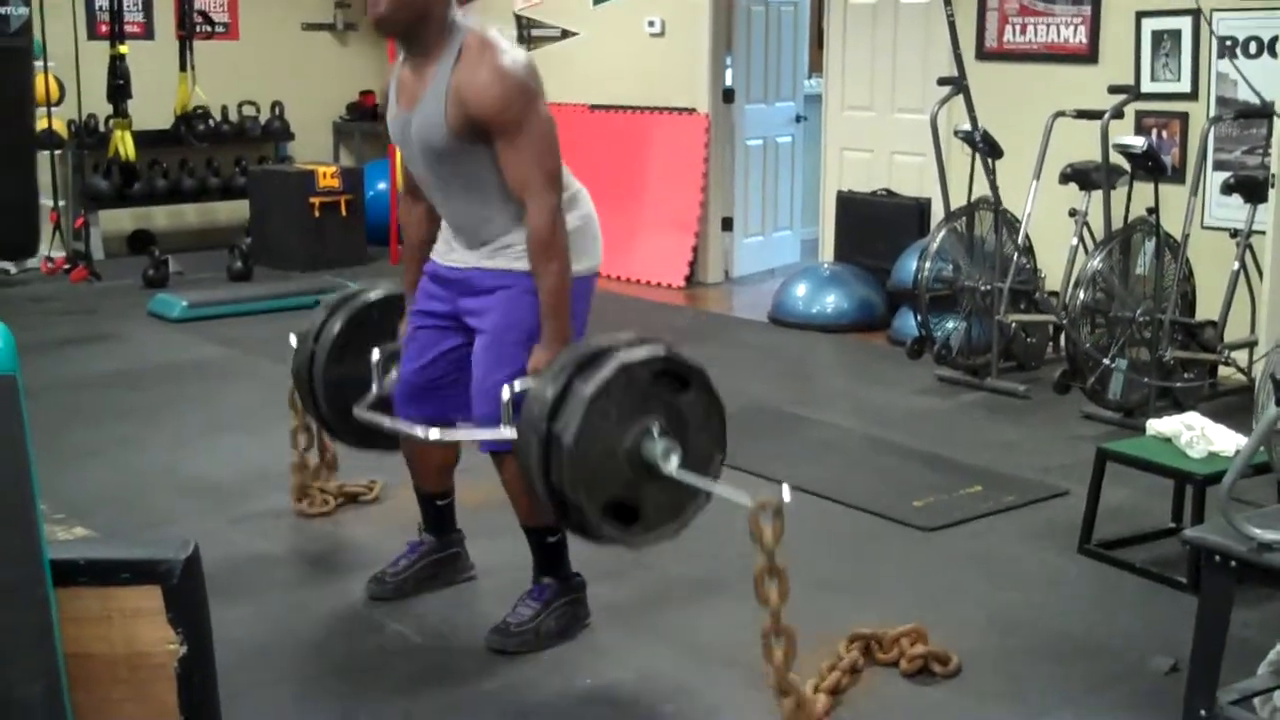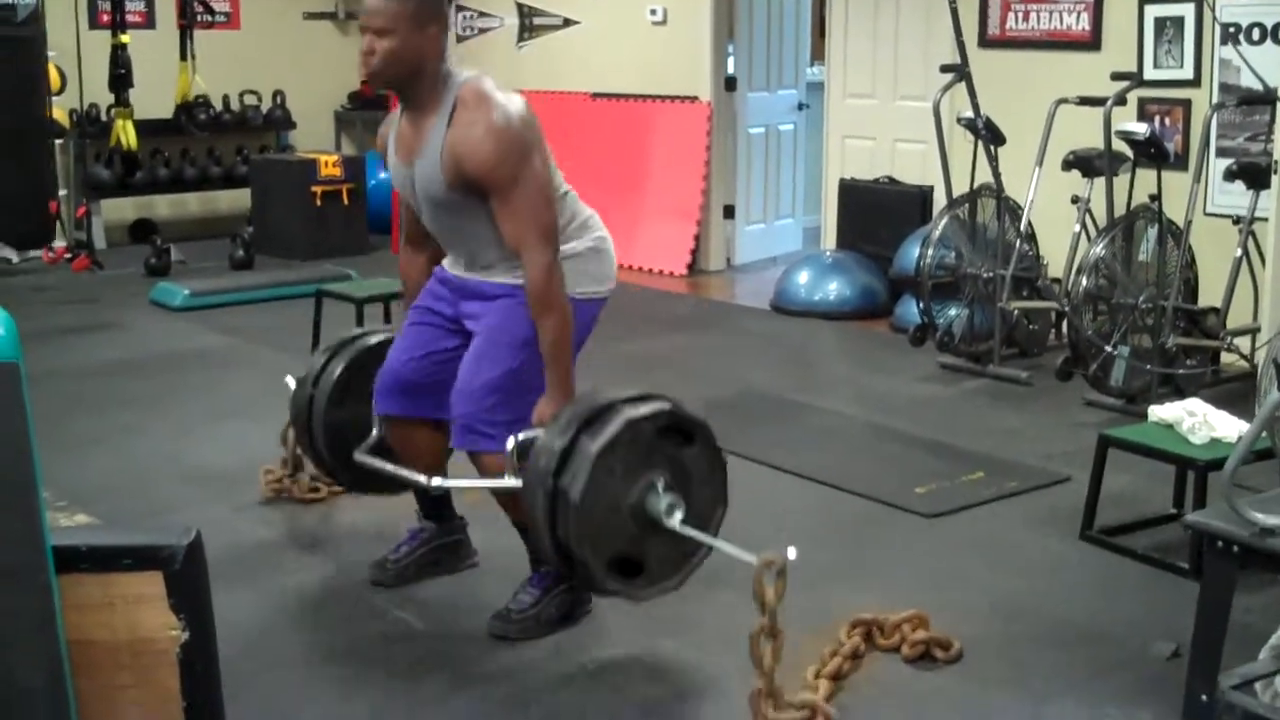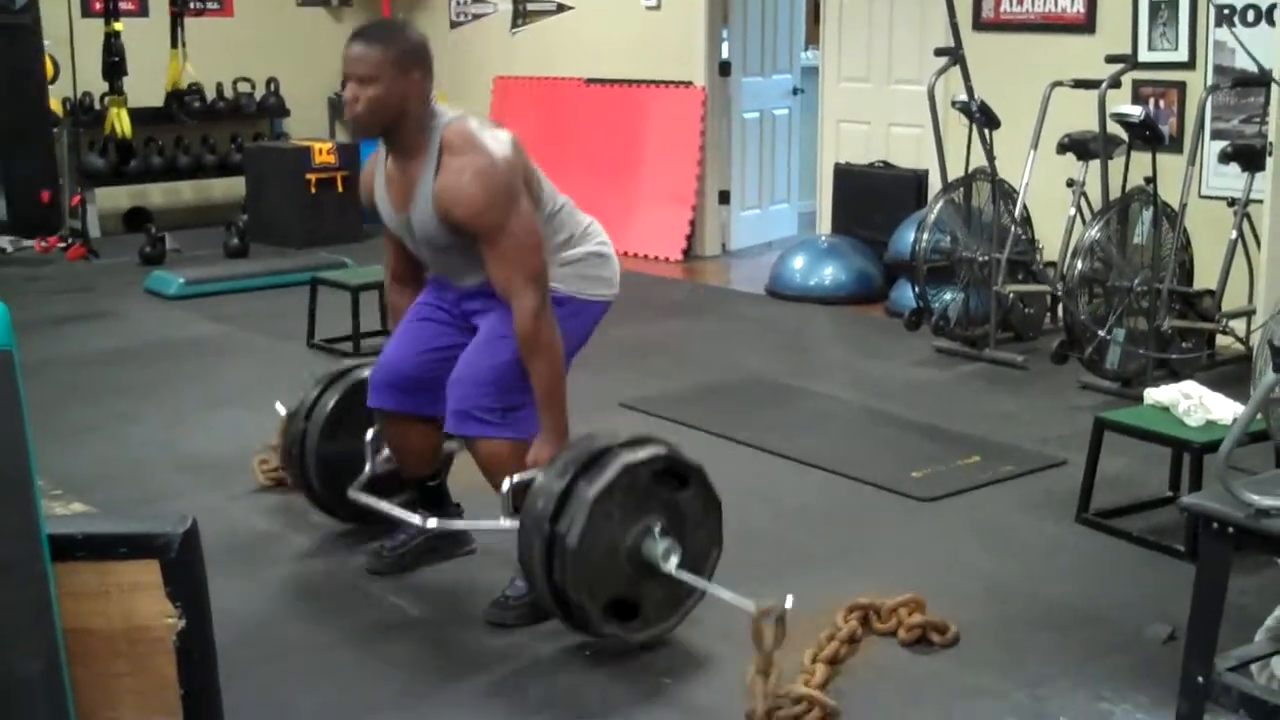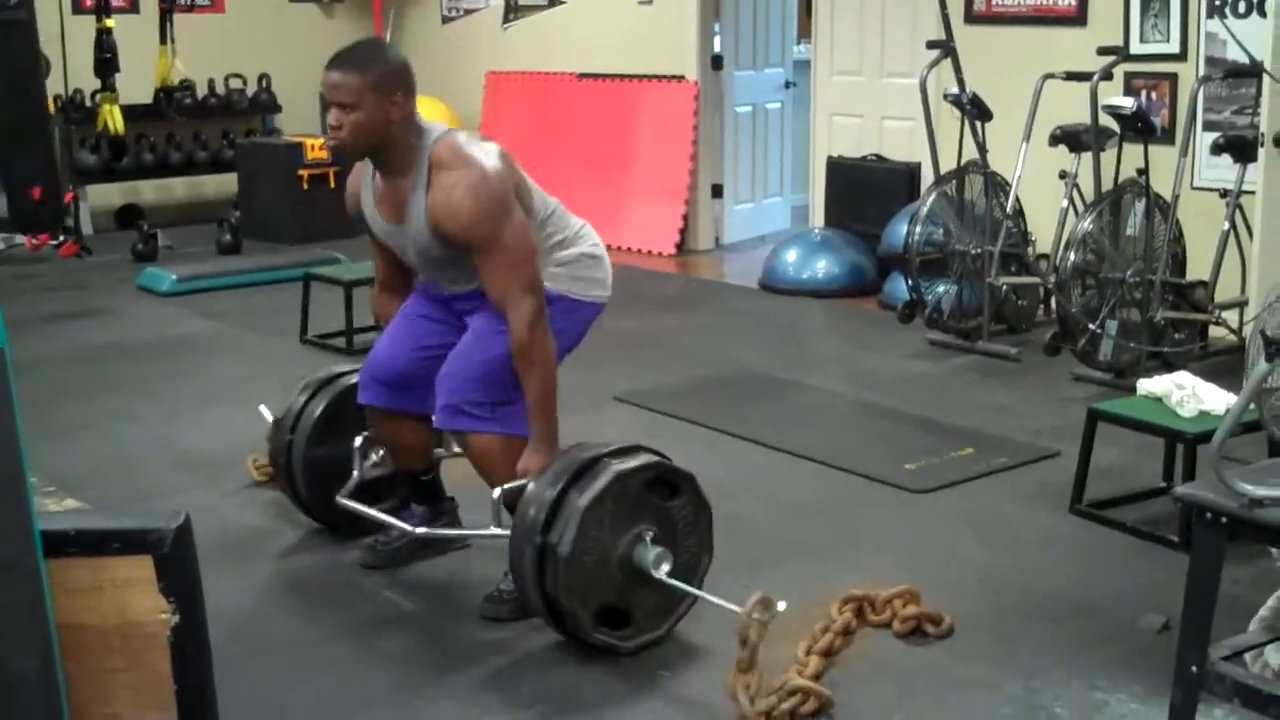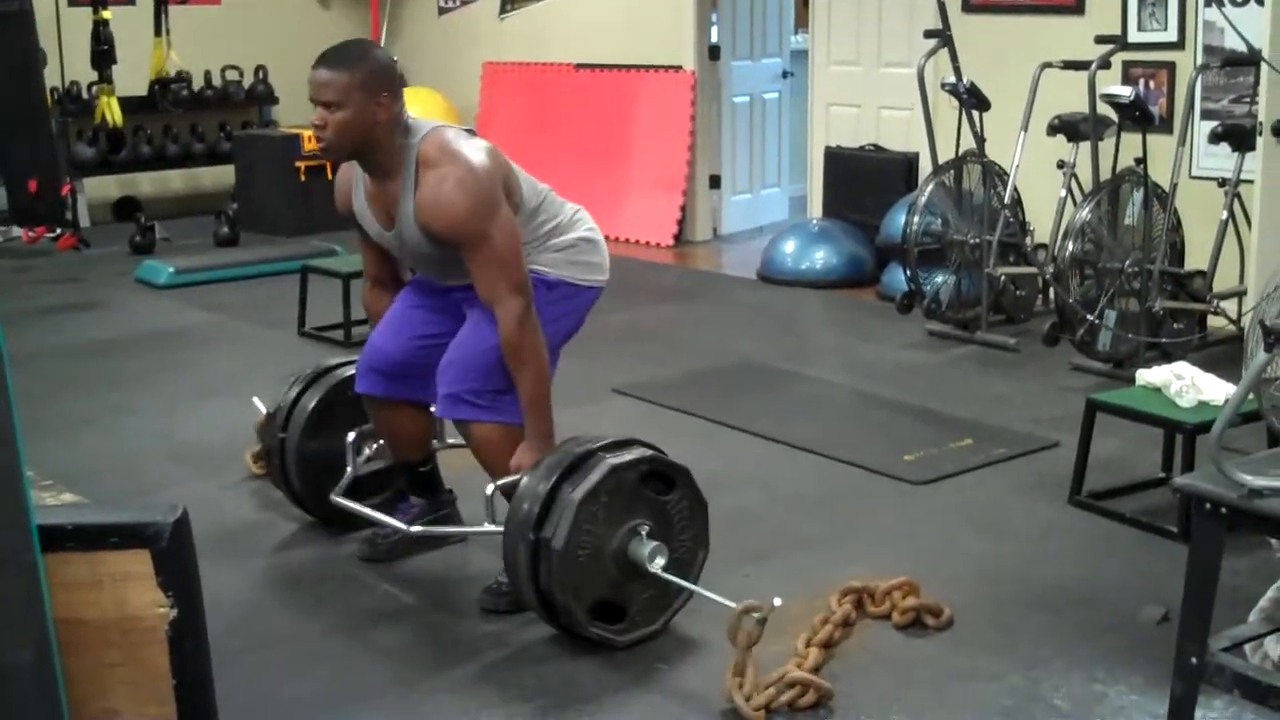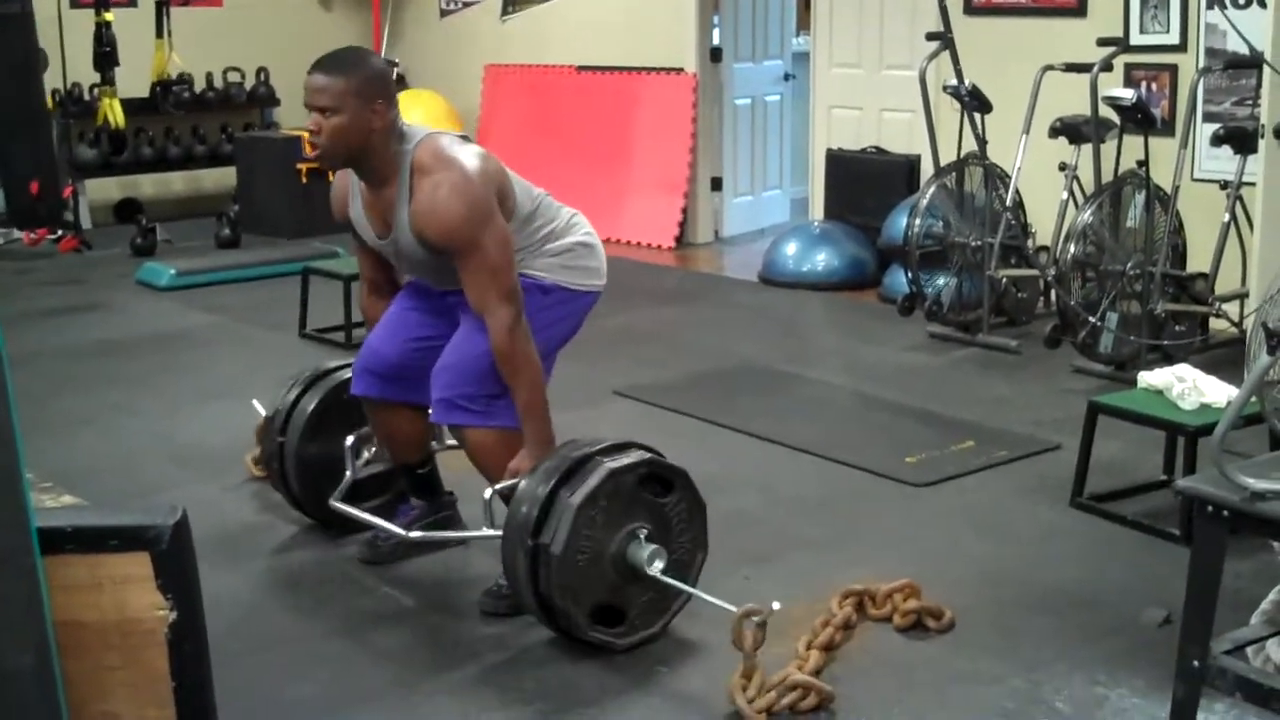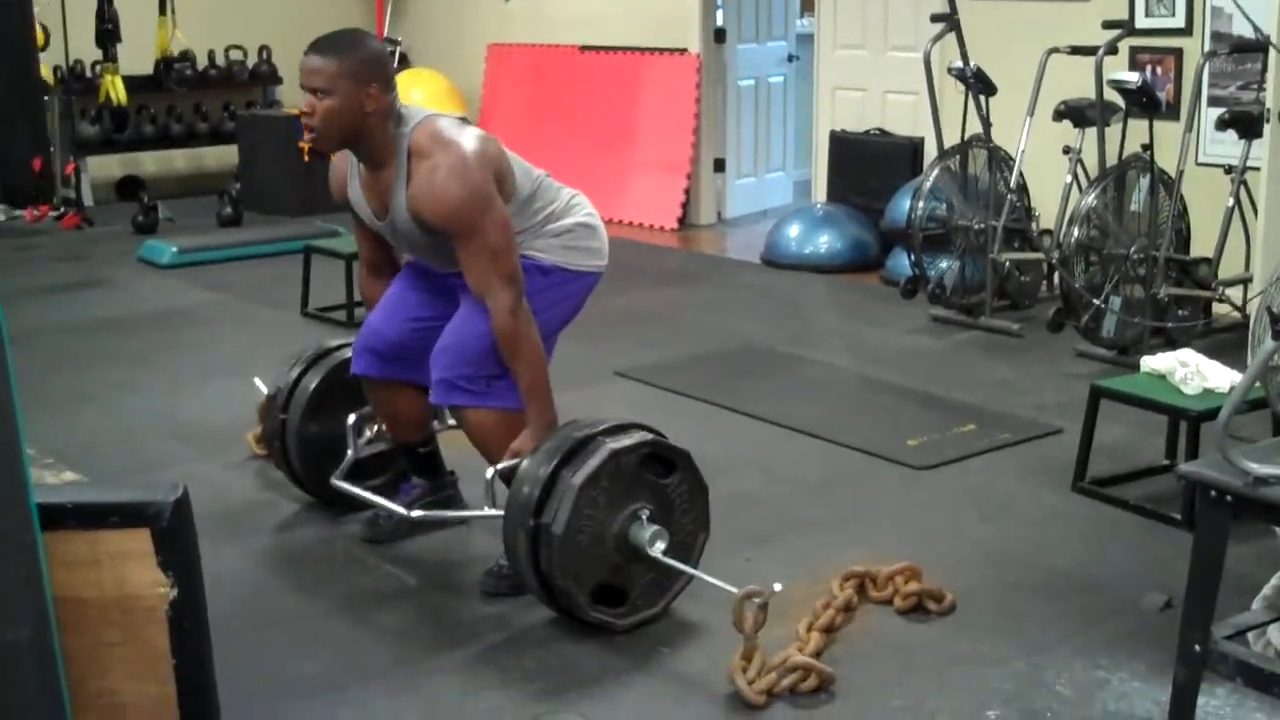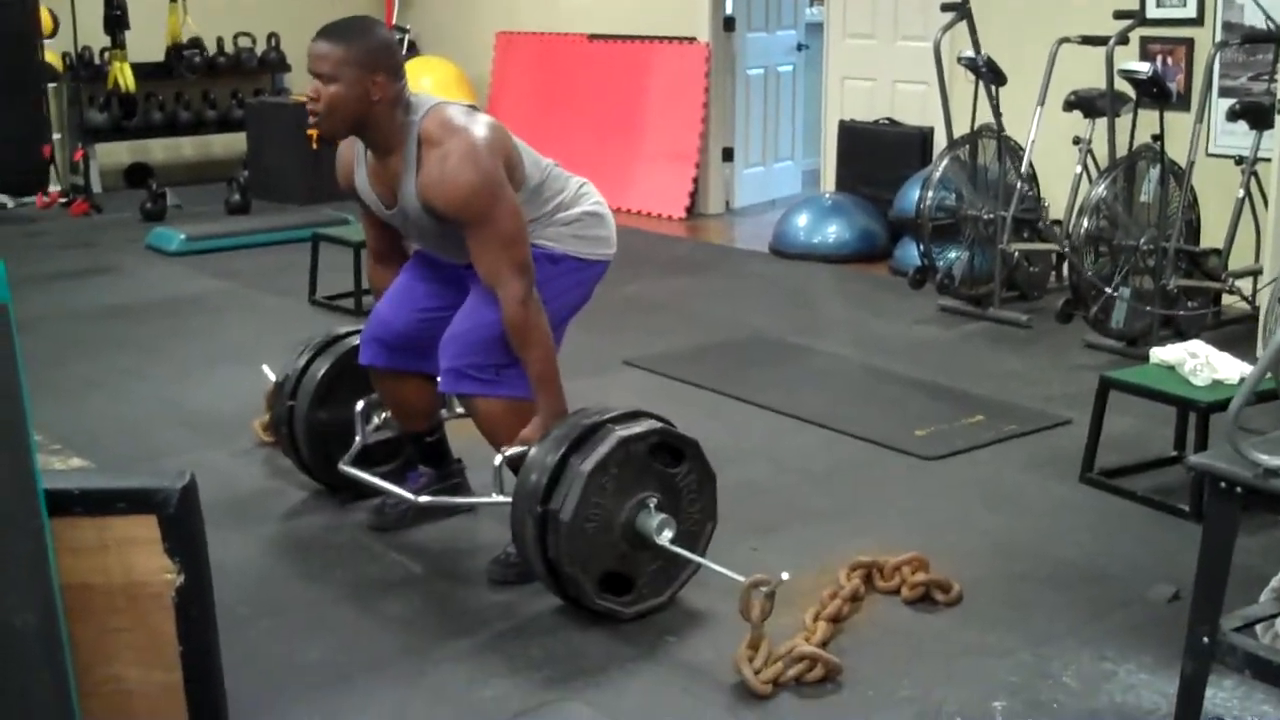
dt=0.2s
person 1, frame 1
left shoulder: (488, 74)
right shoulder: (403, 76)
left elbow: (542, 207)
left wrist: (555, 341)
right wrist: (414, 303)
left hip: (535, 262)
right hip: (458, 261)
left knee: (508, 428)
right knee: (415, 403)
left ankle: (559, 587)
right ankle: (441, 546)
person 1, frame 2
left shoulder: (485, 126)
right shoulder: (397, 126)
left elbow: (539, 262)
right elbow: (416, 244)
left wrist: (558, 395)
right wrist: (416, 336)
left hip: (559, 271)
right hip: (467, 272)
left knee: (482, 422)
right knee: (399, 393)
left ankle: (560, 575)
right ankle: (443, 533)
person 1, frame 3
left shoulder: (473, 169)
right shoulder: (378, 169)
left elbow: (529, 304)
right elbow: (404, 278)
left wrist: (554, 438)
right wrist: (411, 352)
left hip: (564, 278)
left knee: (479, 408)
right knee: (392, 386)
right ankle: (438, 520)
person 1, frame 4
left shoulder: (464, 183)
right shoulder: (363, 183)
left elbow: (525, 313)
right elbow: (392, 287)
left wrist: (544, 446)
right wrist: (401, 354)
left hip: (558, 279)
right hip: (464, 280)
left knee: (469, 402)
right knee: (384, 382)
right ankle: (432, 514)
person 1, frame 5
left shoulder: (452, 181)
right shoulder: (352, 182)
left elbow: (513, 310)
right elbow: (381, 283)
left wrist: (539, 441)
right wrist: (397, 348)
left hip: (553, 265)
left knee: (471, 391)
right knee: (382, 372)
right ankle: (430, 506)
person 1, frame 6
left shoulder: (446, 187)
right shoulder: (348, 187)
left elbow: (505, 319)
right elbow: (377, 286)
left wrist: (539, 447)
left hip: (550, 269)
right hip: (460, 271)
left knee: (465, 395)
right knee: (378, 374)
right ankle: (430, 507)
person 1, frame 7
left shoulder: (444, 170)
right shoulder: (347, 168)
left elbow: (506, 301)
right elbow: (377, 267)
left wrist: (542, 428)
right wrist: (392, 331)
left hip: (552, 250)
right hip: (462, 252)
left knee: (464, 376)
right knee: (378, 353)
right ankle: (431, 486)
person 1, frame 8
left shoulder: (454, 159)
right shoulder: (354, 157)
left elbow: (516, 290)
right elbow: (385, 256)
left wrist: (551, 417)
right wrist: (401, 320)
left hip: (561, 238)
right hip: (470, 240)
left knee: (474, 364)
right knee: (386, 343)
right ankle: (439, 475)
